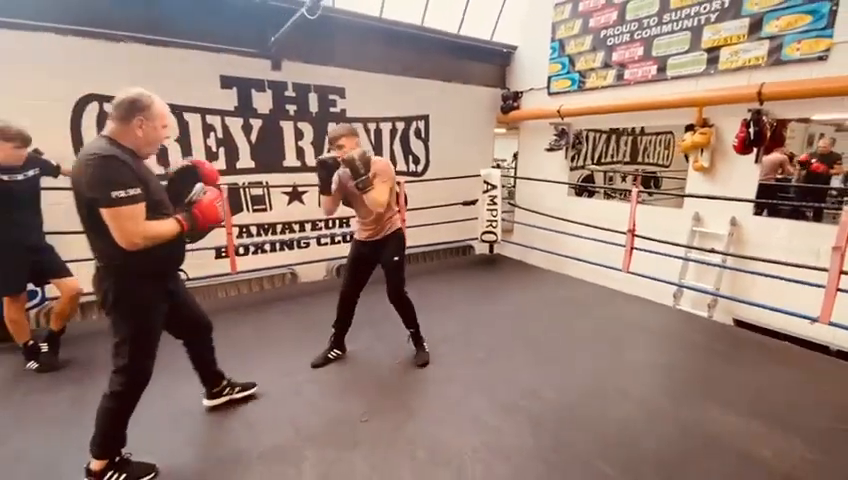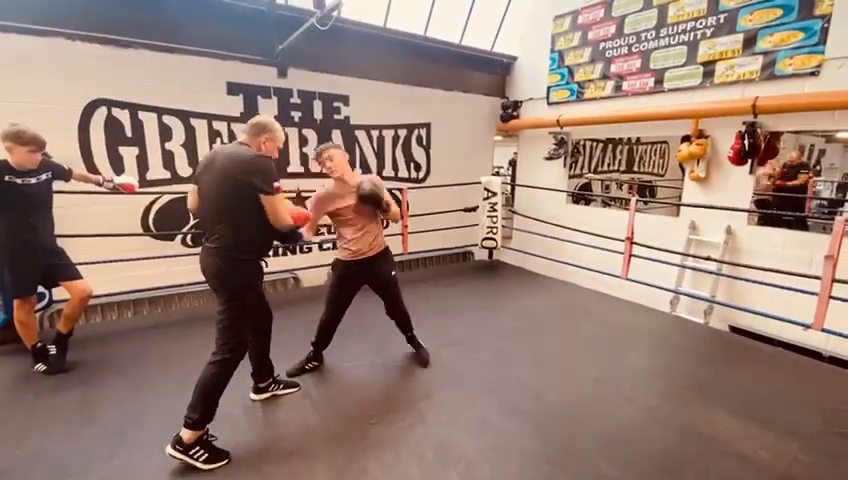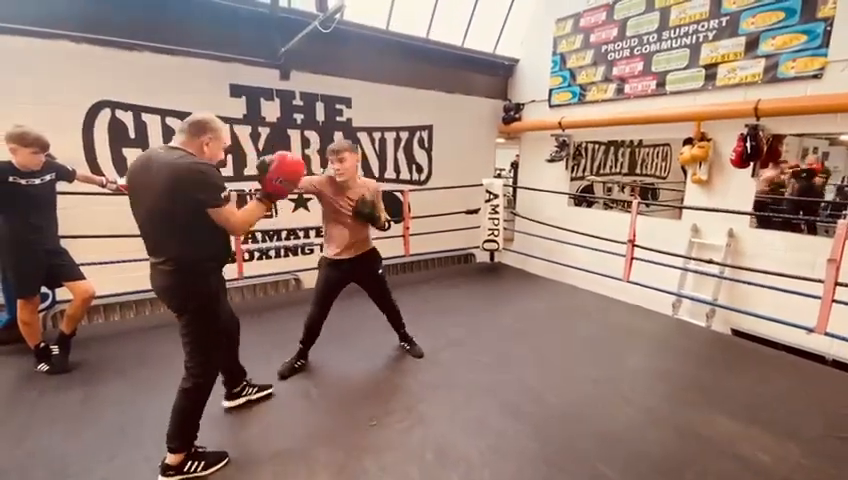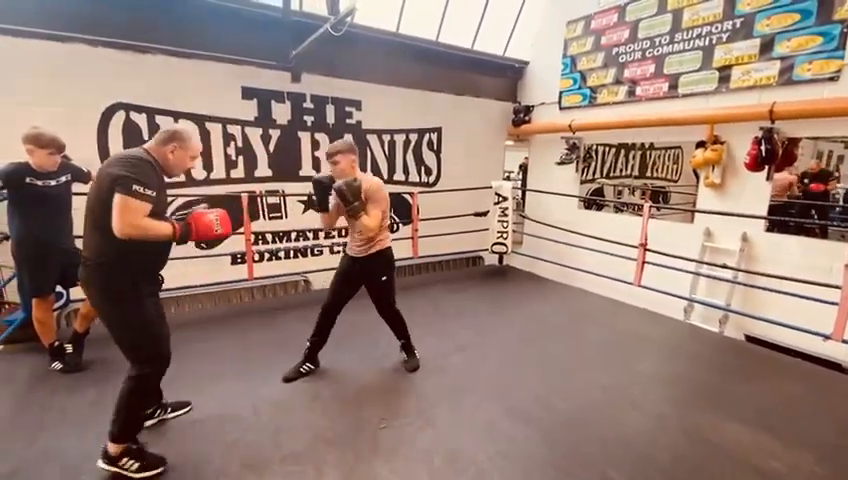
dt=0.7s
person 1, frame 1
left shoulder: (123, 156)
right shoulder: (106, 164)
right elbow: (132, 235)
right wrist: (190, 219)
left hip: (159, 276)
right hip: (133, 285)
left knee: (198, 328)
right knee: (133, 372)
left ankle: (217, 388)
person 1, frame 2
left shoulder: (214, 158)
right shoulder: (257, 163)
left elbow: (194, 205)
right elbow: (280, 219)
right wrist: (295, 216)
left hip: (221, 256)
right hip: (236, 263)
left knee: (260, 318)
right knee: (230, 347)
left ankle: (263, 381)
right ankle: (189, 437)
person 1, frame 3
left shoulder: (142, 163)
right shoulder: (195, 171)
right elbow: (239, 224)
right wrist: (270, 193)
left hip: (171, 271)
right hip: (194, 279)
left knee: (226, 328)
right knee: (202, 365)
left ankle: (238, 387)
person 1, frame 4
left shoulder: (137, 165)
right shoulder: (137, 167)
right elbow: (126, 226)
left wrist: (182, 225)
right wrist: (182, 229)
left hip: (128, 273)
right hip: (115, 278)
left knee: (148, 347)
right knee: (152, 355)
left ankle: (147, 407)
right ankle: (118, 449)
person 2, frame 1
left shoulder: (34, 163)
left elbow: (63, 170)
left hip: (37, 245)
left knee: (72, 289)
left ankle: (49, 343)
right ankle: (31, 352)
person 2, frame 2
left shoulder: (47, 167)
left elbow: (75, 174)
left wrist: (105, 182)
left hip: (48, 247)
left knee: (83, 291)
right knee: (24, 303)
left ankle: (58, 345)
right ankle: (39, 354)
person 2, frame 3
left shoulder: (51, 168)
left elbow: (78, 175)
left wrist: (105, 183)
left hip: (51, 247)
left knee: (85, 292)
right knee: (27, 303)
left ankle: (61, 344)
right ankle: (41, 354)
person 2, frame 4
left shoulder: (67, 169)
left elbow: (93, 176)
left hip: (65, 247)
right hip: (32, 250)
right knee: (43, 301)
left ankle: (75, 342)
right ankle: (55, 352)
person 3, frame 1
left shoulder: (380, 166)
right shoulder: (342, 173)
left elbow: (379, 206)
right elbow: (328, 210)
left wrist: (361, 177)
right wrist: (325, 178)
left hip: (390, 238)
right hip: (362, 240)
left knee: (396, 293)
right knee: (348, 293)
left ankle: (419, 342)
right ankle: (337, 345)
person 3, frame 2
left shoulder: (370, 182)
right shoulder: (324, 196)
left elbow: (396, 216)
right elbow: (307, 231)
left wrist: (380, 202)
left hip: (378, 256)
right hip: (347, 261)
left knee: (395, 307)
right knee: (331, 316)
left ankle: (414, 342)
right ankle: (315, 356)
person 3, frame 3
left shoulder: (371, 187)
right shoulder: (324, 183)
left elbow: (382, 222)
left wrist: (372, 216)
left hip: (365, 256)
right hip: (334, 261)
left knee: (386, 302)
right knee: (317, 313)
left ankle: (405, 337)
right ankle: (301, 355)
person 3, frame 4
left shoulder: (374, 186)
right shoulder: (340, 185)
left elbow: (371, 230)
right elbow: (327, 225)
left wrist: (352, 204)
right wrist: (322, 197)
left hip: (377, 256)
right hip: (353, 256)
left knee: (387, 310)
right knee: (329, 307)
left ankle: (409, 350)
right ankle: (310, 358)
